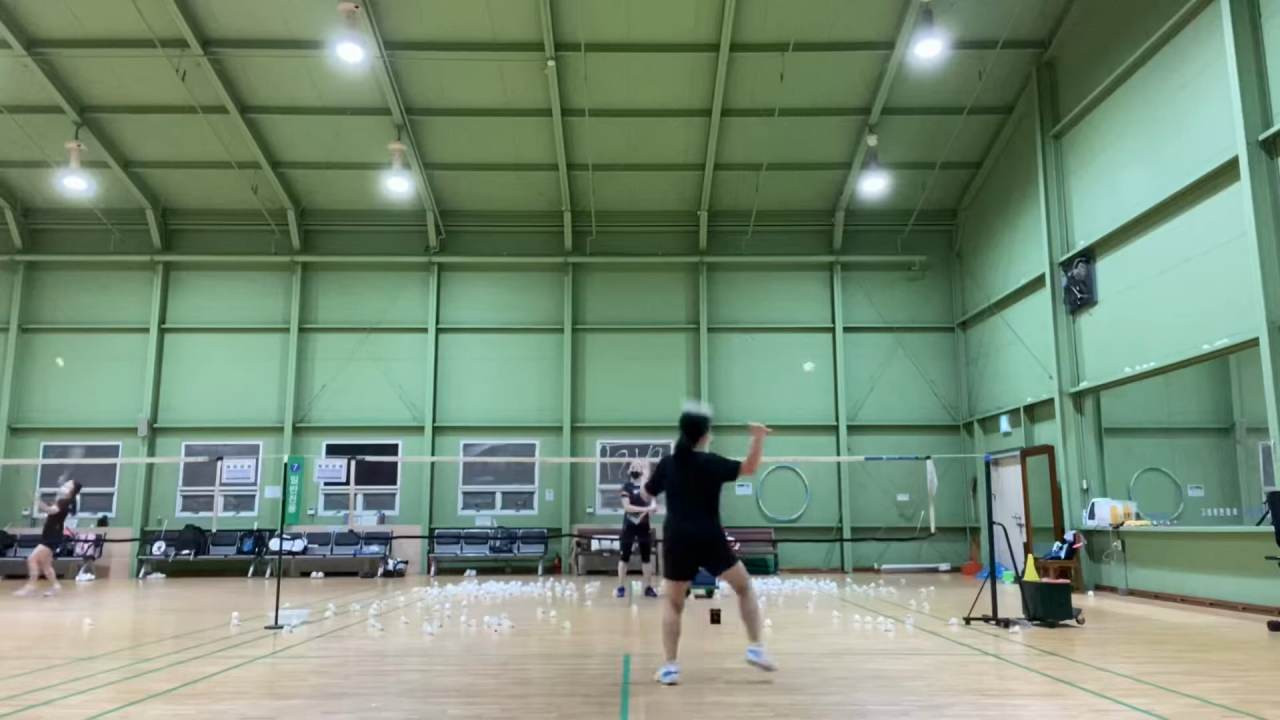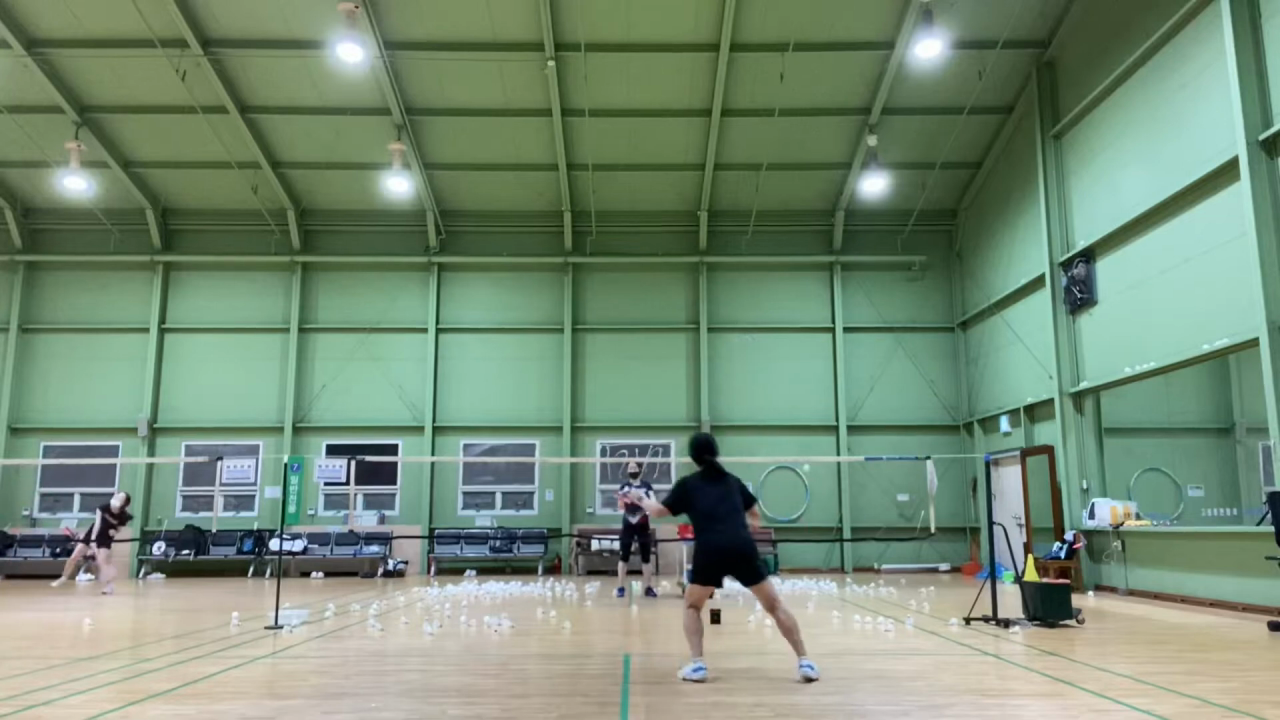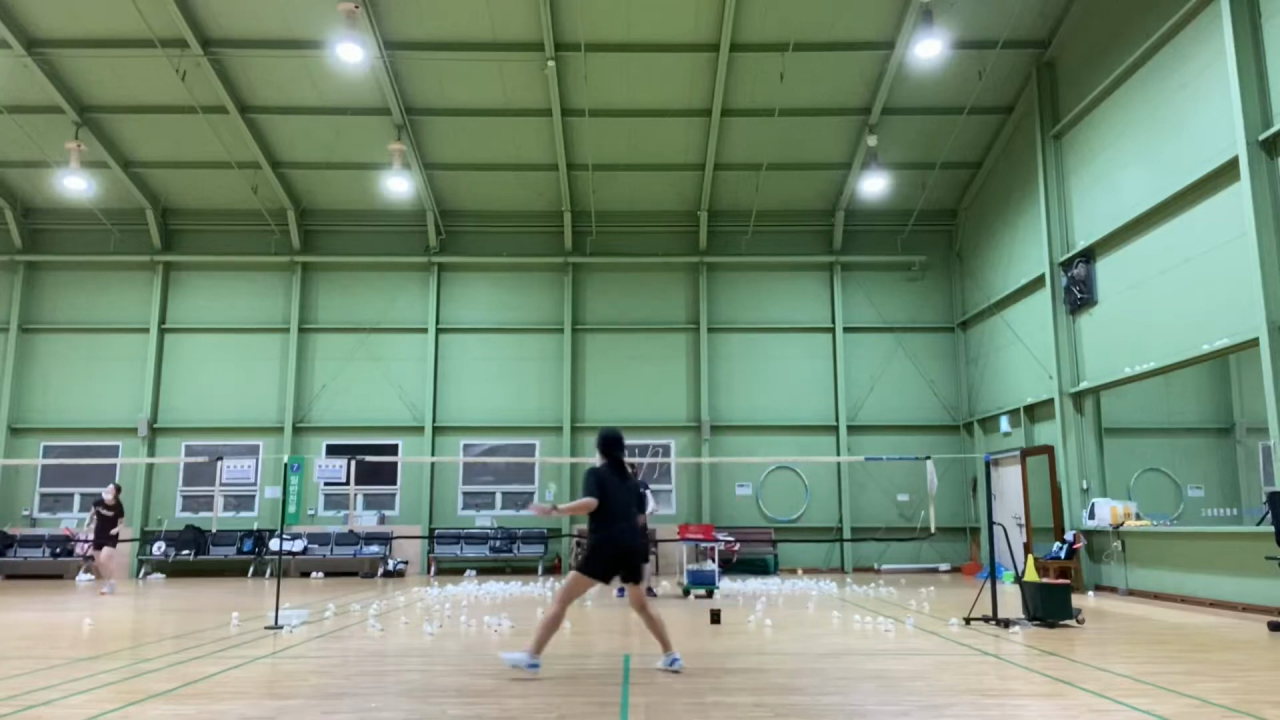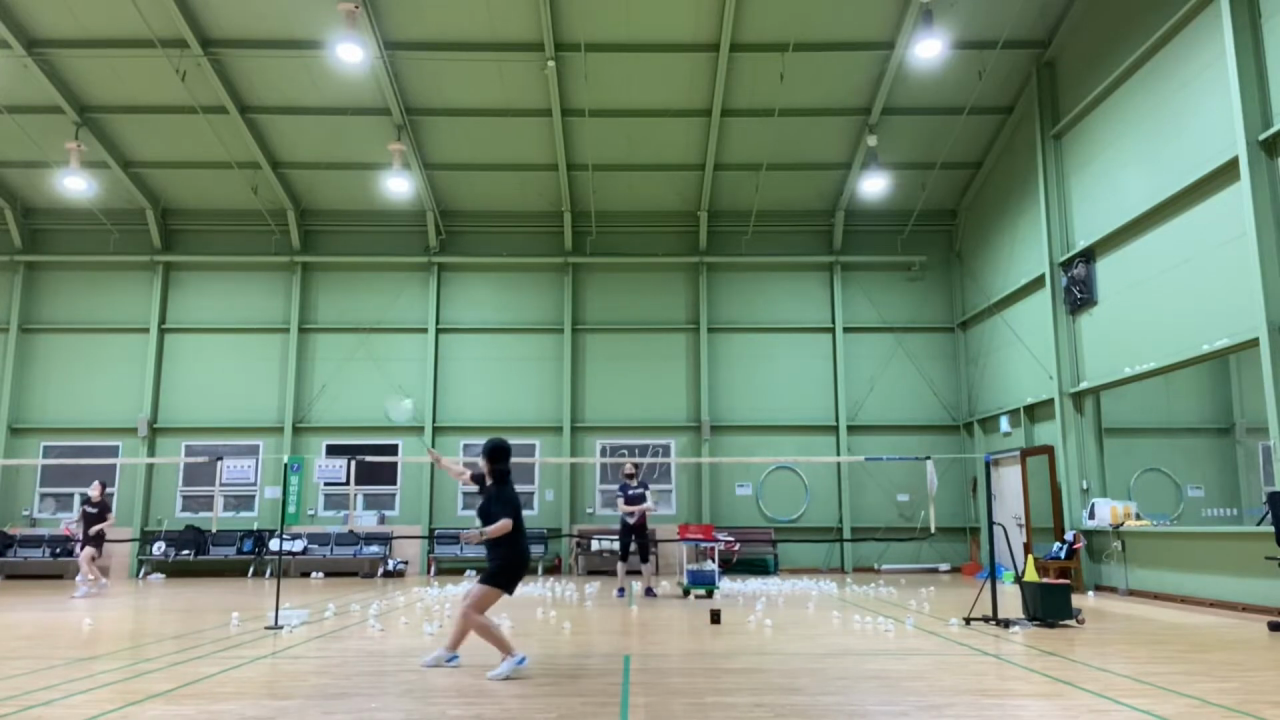
dt=0.5s
person 1, frame 1
left shoulder: (666, 465)
right shoulder: (711, 463)
left elbow: (647, 494)
right elbow: (748, 469)
right wrist: (757, 437)
left hip: (676, 541)
right hip: (710, 539)
left knee: (673, 605)
right knee: (744, 589)
left ankle: (670, 666)
right ankle: (755, 648)
person 1, frame 2
left shoulder: (687, 484)
right shoulder: (733, 481)
left elbow: (658, 511)
right elbow: (755, 514)
left wrist: (640, 499)
right wrist: (754, 524)
left hip: (709, 551)
right hip: (743, 548)
left knee: (692, 608)
right knee: (775, 605)
left ankle: (697, 663)
right ankle: (804, 662)
person 1, frame 3
left shoulder: (596, 474)
right shoulder: (630, 480)
left elbow: (590, 503)
left wrist: (555, 509)
left hip: (604, 547)
right hip: (630, 549)
left knee: (561, 600)
right knee: (640, 604)
left ankle: (531, 657)
right ankle: (671, 656)
person 1, frame 4
left shoulder: (500, 490)
right shoulder: (492, 482)
left elbow: (506, 524)
right elbow: (464, 474)
left wrist: (483, 533)
right wrist: (441, 462)
left hip: (509, 560)
right hip: (506, 558)
left knee: (471, 612)
right knee: (470, 600)
left ankle: (513, 658)
right ankle: (450, 652)
